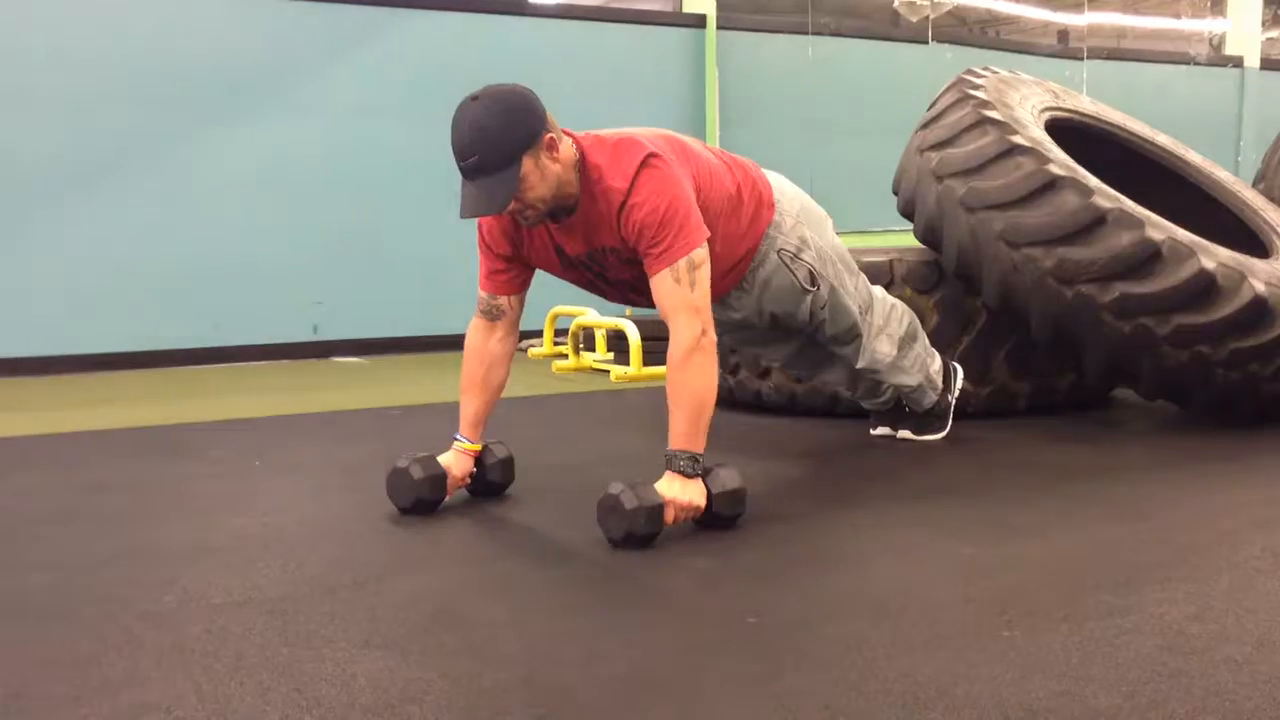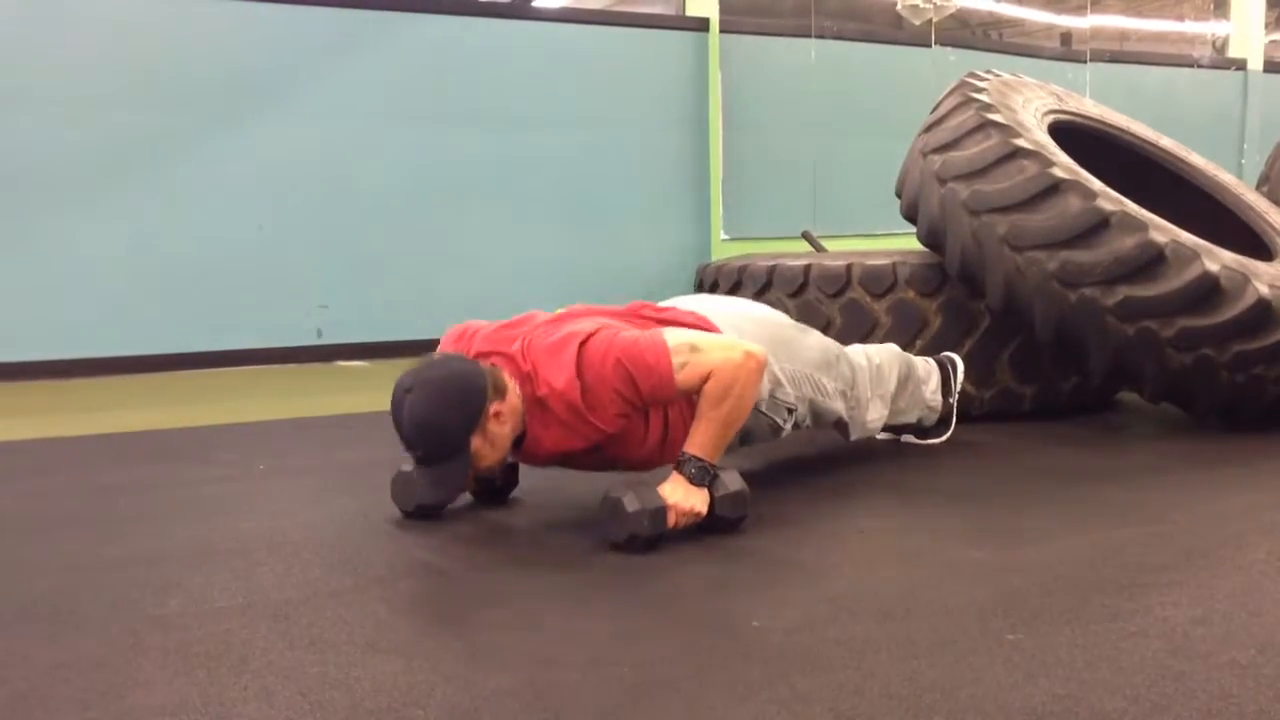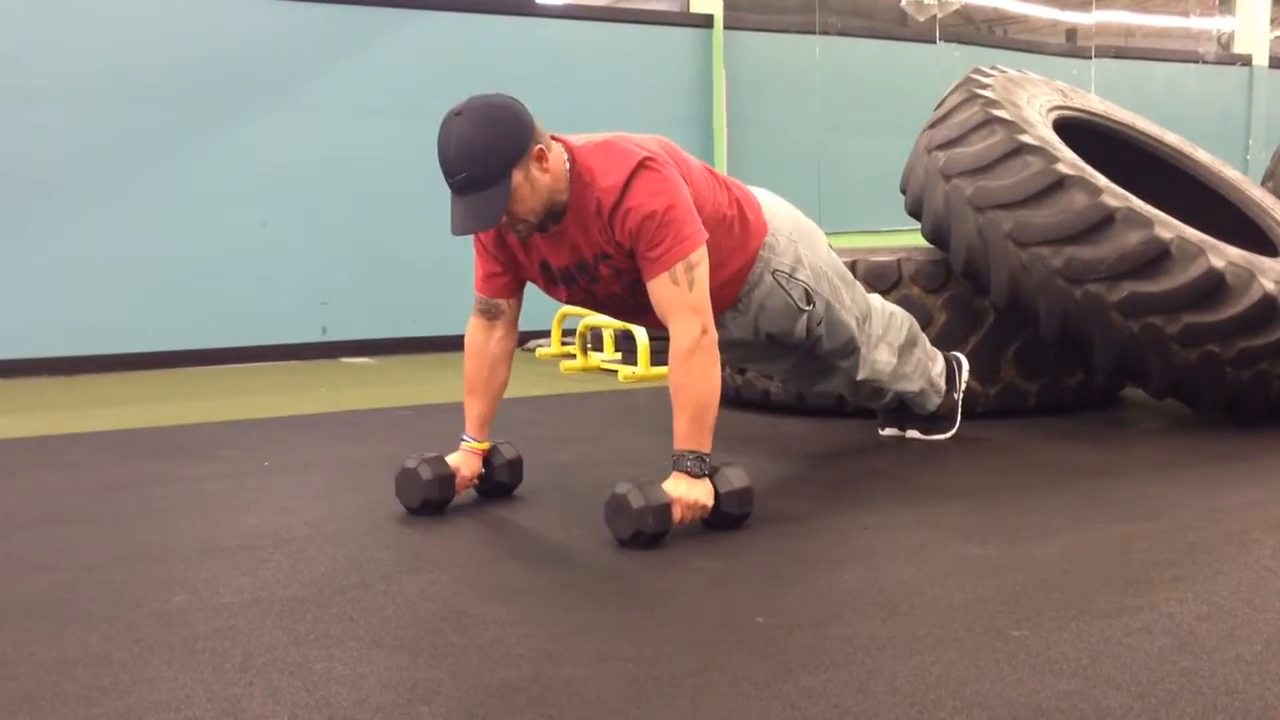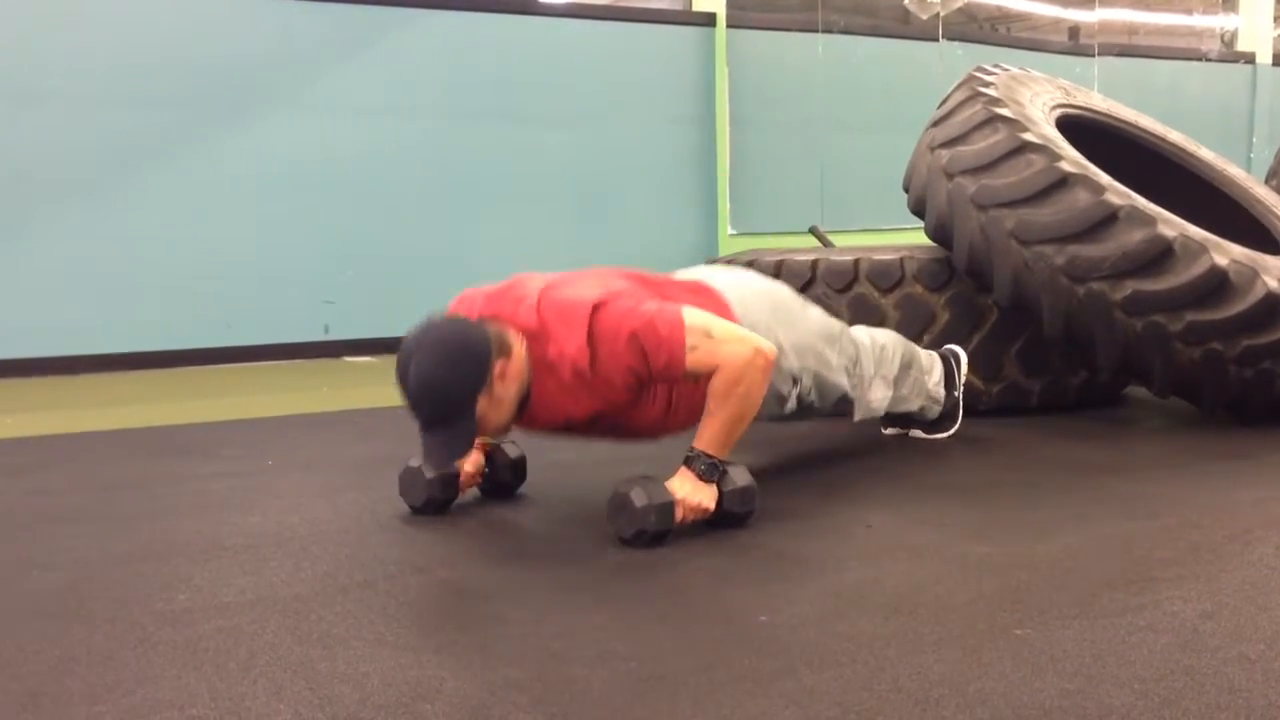
dt=1s
person 1, frame 1
left shoulder: (641, 185)
right shoulder: (508, 210)
left elbow: (693, 333)
right elbow: (494, 324)
left wrist: (684, 468)
right wrist: (466, 443)
left hip: (767, 237)
right hip: (706, 276)
left knee: (861, 330)
right knee: (816, 355)
left ankle: (931, 386)
right ankle: (892, 401)
person 1, frame 2
left shoulder: (588, 376)
right shoulder: (465, 360)
left elbow: (741, 362)
left wrist: (691, 473)
right wrist: (459, 467)
left hip: (736, 359)
right hip: (674, 343)
left knee: (849, 390)
left ankle: (931, 384)
right ankle: (908, 397)
person 1, frame 3
left shoulder: (635, 186)
right shoulder: (499, 214)
left elbow: (694, 333)
right elbow: (491, 323)
left wrist: (691, 468)
right wrist: (473, 444)
left hip: (763, 259)
right hip: (713, 301)
left knee: (861, 341)
right knee: (818, 369)
left ankle: (938, 381)
right ankle: (904, 396)
person 1, frame 4
left shoulder: (595, 346)
right shoulder: (471, 322)
left elbow: (753, 356)
left wrist: (702, 469)
right wrist: (475, 452)
left hip: (739, 326)
right hip: (680, 311)
left knee: (851, 372)
left ankle: (935, 376)
right ankle: (911, 391)
